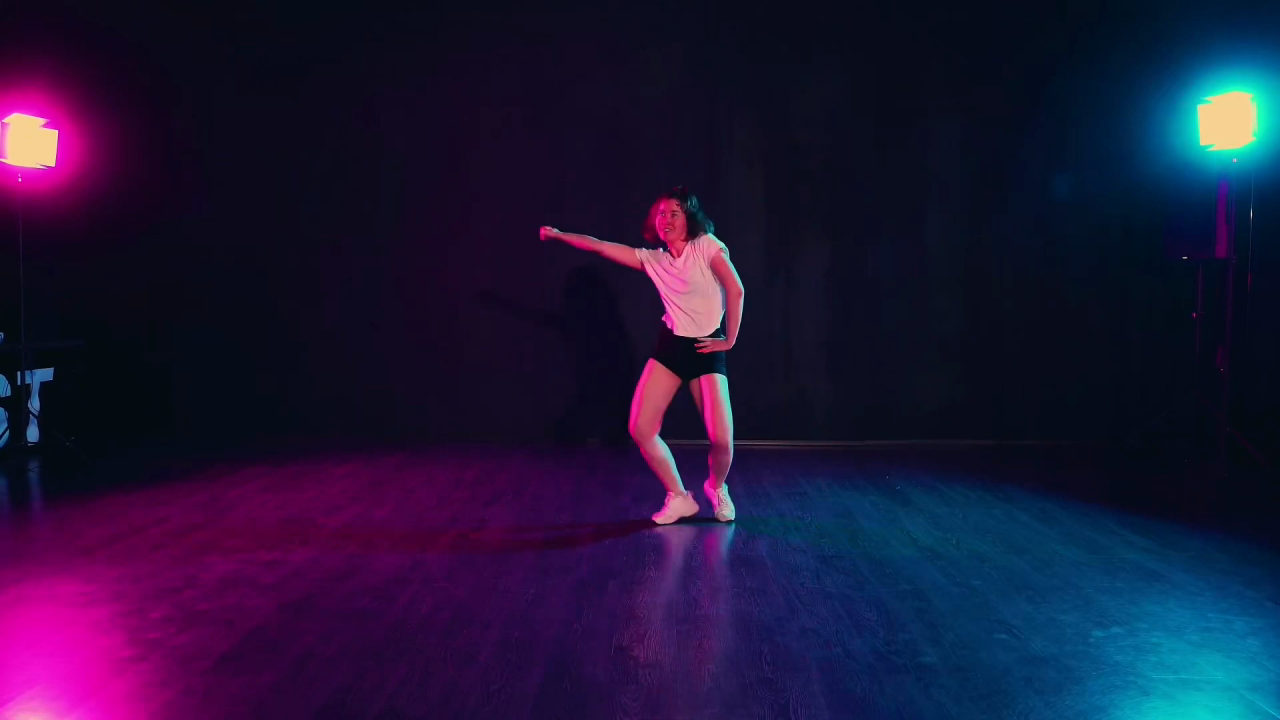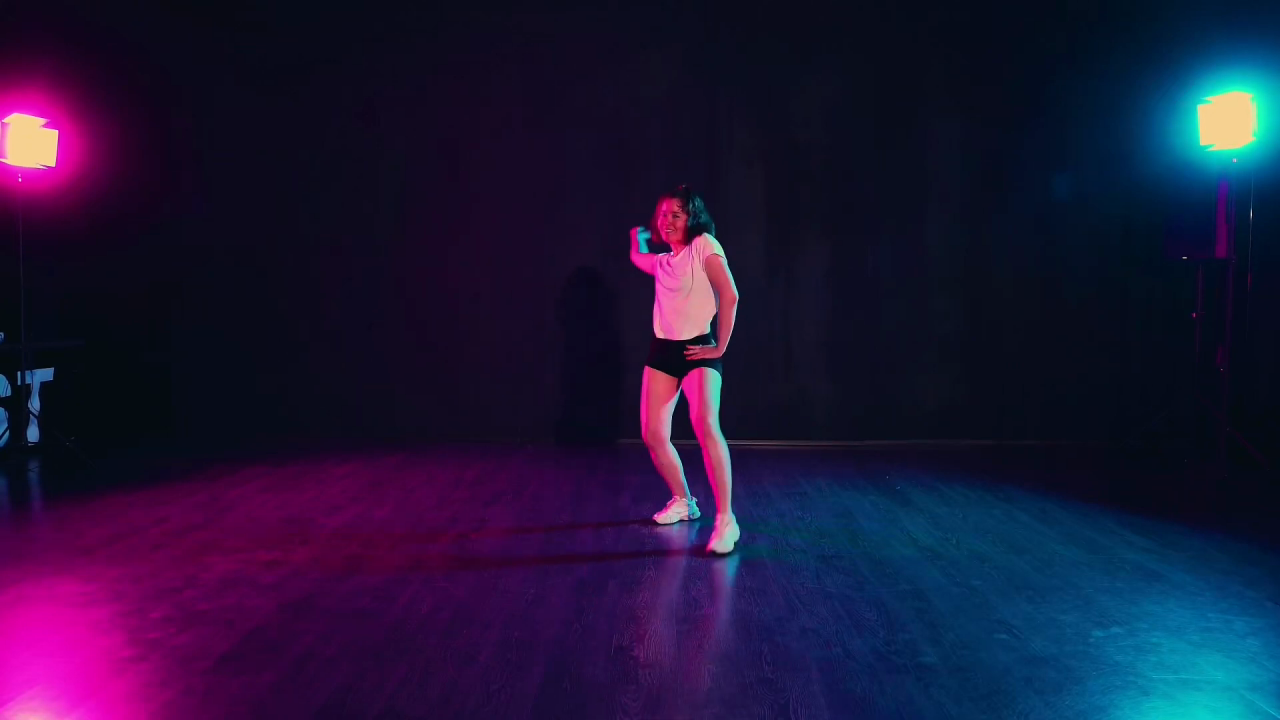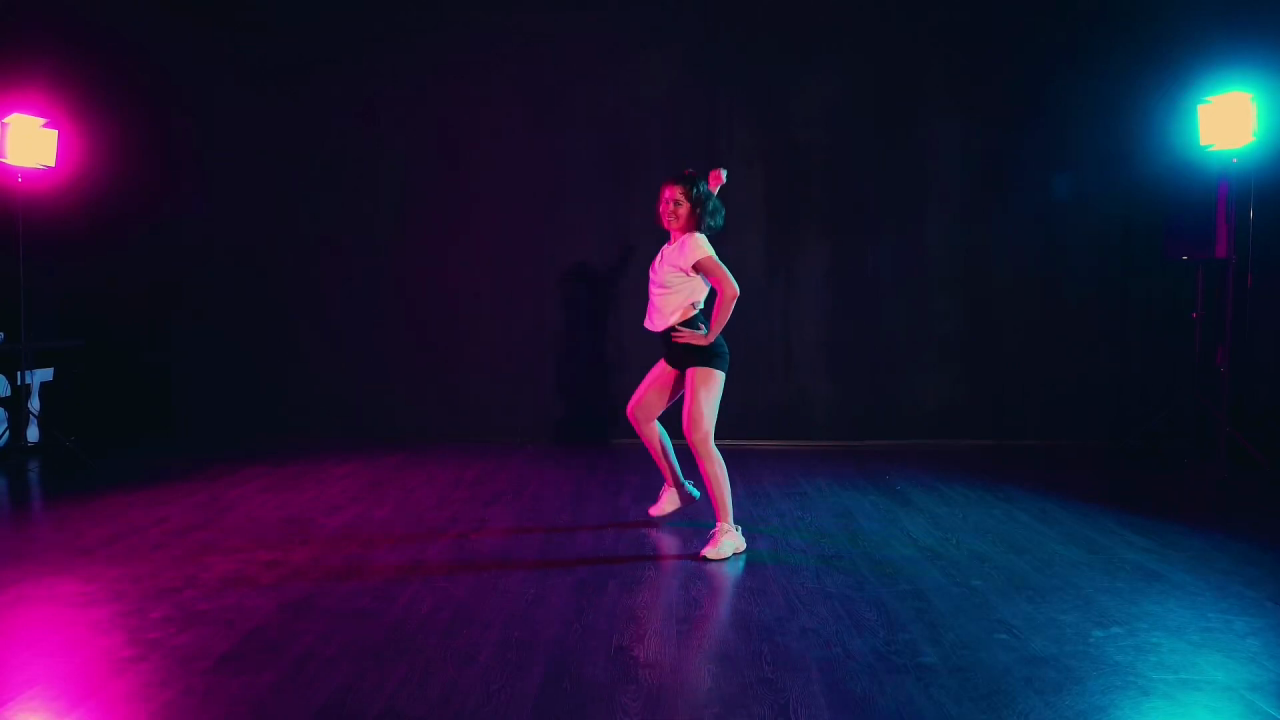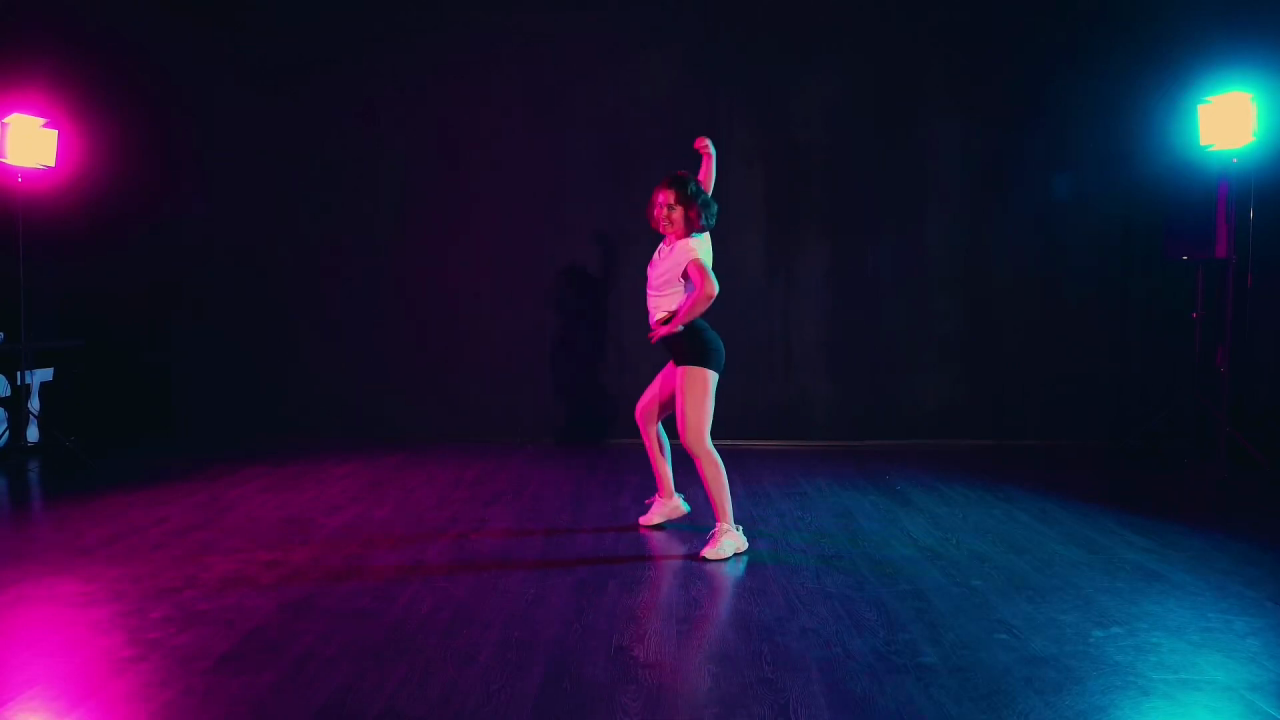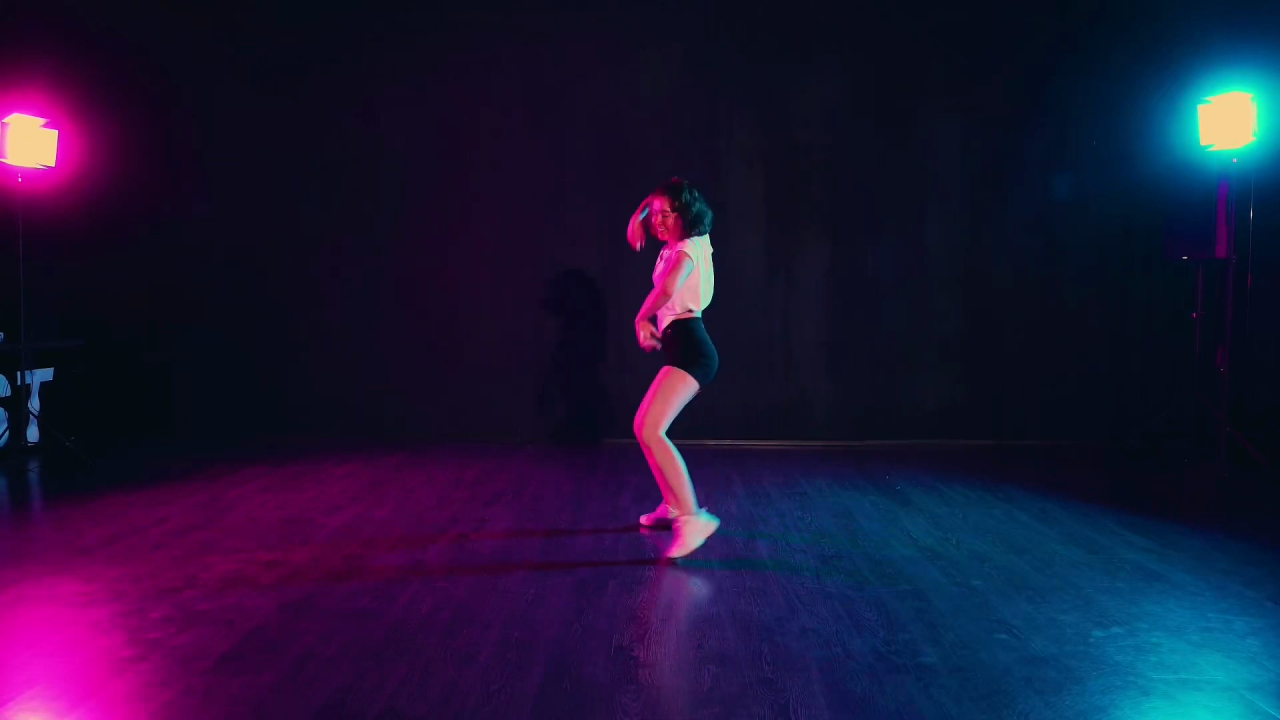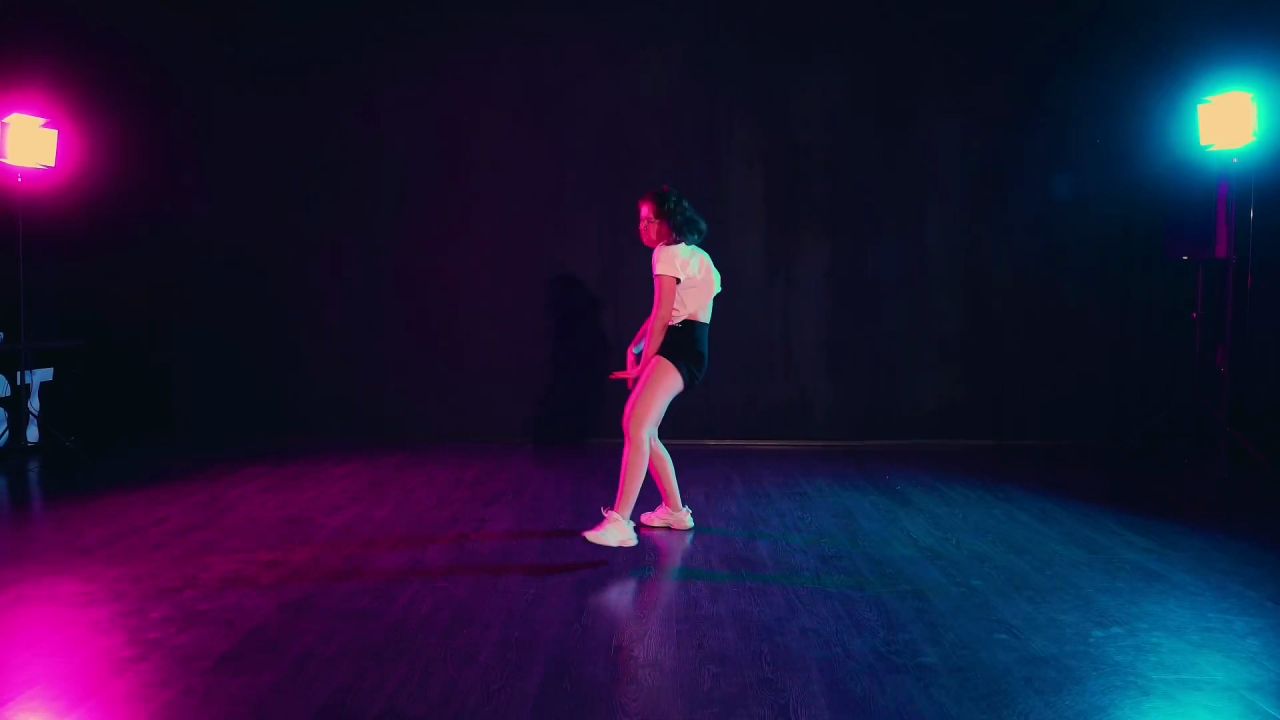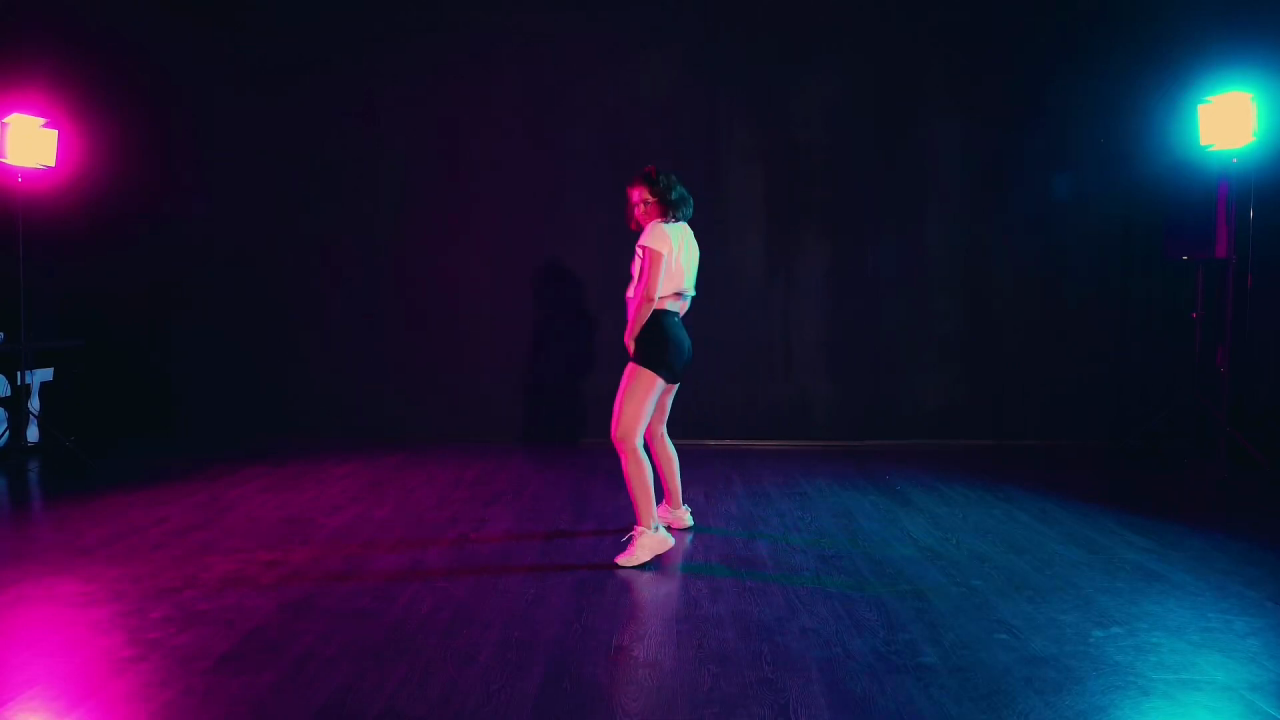
dt=0.2s
person 1, frame 1
left shoulder: (707, 245)
right shoulder: (653, 259)
left elbow: (736, 291)
right elbow: (604, 248)
left wrist: (730, 340)
right wrist: (560, 234)
left hip: (706, 352)
right hip: (669, 348)
left knee: (721, 439)
right knee: (640, 429)
left ankle: (716, 488)
right ankle: (678, 497)
person 1, frame 2
left shoulder: (705, 245)
right shoulder: (663, 262)
left elbow: (729, 296)
right elbow: (639, 258)
left wrist: (720, 346)
right wrist: (638, 236)
left hip: (699, 354)
right hip: (662, 353)
left knee: (704, 425)
right knee: (653, 435)
left ankle: (725, 519)
right ankle: (682, 501)
person 1, frame 3
left shoulder: (694, 244)
right shoulder: (674, 244)
left elbow: (730, 290)
right elbow: (676, 222)
left wrist: (710, 335)
right wrist: (713, 187)
left hip: (702, 349)
right hip: (677, 349)
left knee: (698, 435)
right knee: (638, 412)
left ankle: (727, 530)
right ankle: (676, 489)
person 1, frame 4
left shoulder: (688, 248)
right shoulder: (679, 241)
left elbow: (709, 289)
right elbow: (703, 190)
left wrist: (677, 321)
right wrist: (708, 156)
left hip: (697, 348)
right hip: (686, 349)
left knee: (693, 439)
right knee: (646, 414)
left ankle: (728, 530)
right ankle: (668, 499)
person 1, frame 5
left shoulder: (686, 248)
right shoulder: (689, 242)
left elbow: (666, 288)
right elbow: (665, 201)
left wrist: (643, 317)
right wrist: (639, 217)
left hip: (689, 348)
right hip: (683, 348)
left knee: (650, 431)
right knee: (644, 427)
left ankle: (691, 518)
right ankle: (675, 509)
person 1, frame 6
left shoulder: (668, 255)
right shoulder: (686, 252)
left elbow: (661, 317)
left wrist: (643, 365)
right wrist: (636, 345)
left hip: (681, 346)
right hip: (679, 345)
left knee: (635, 423)
right knee: (637, 428)
left ankle: (619, 521)
right ankle: (675, 510)
person 1, frame 7
left shoulder: (657, 232)
right shoulder: (684, 234)
left elbow: (648, 294)
left wrist: (630, 333)
left hip: (655, 339)
right hip: (677, 341)
left knee: (625, 435)
right knee: (653, 431)
left ankle: (648, 533)
right ankle: (675, 509)
